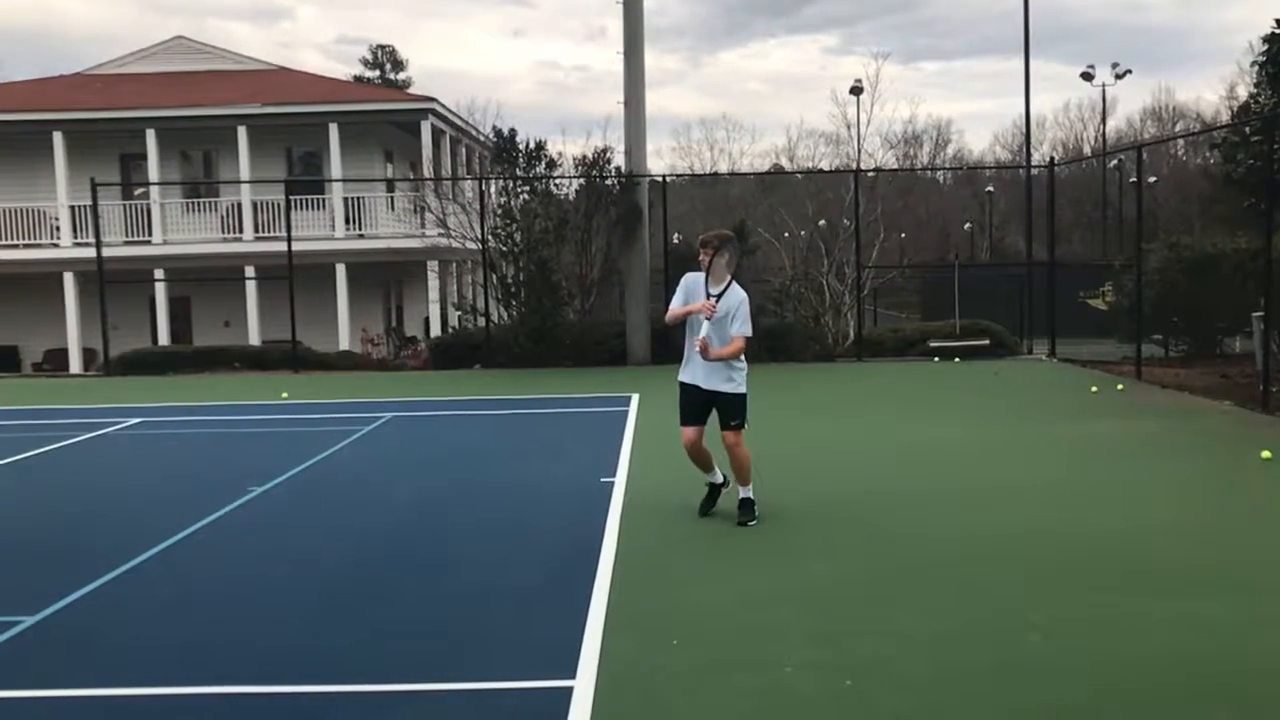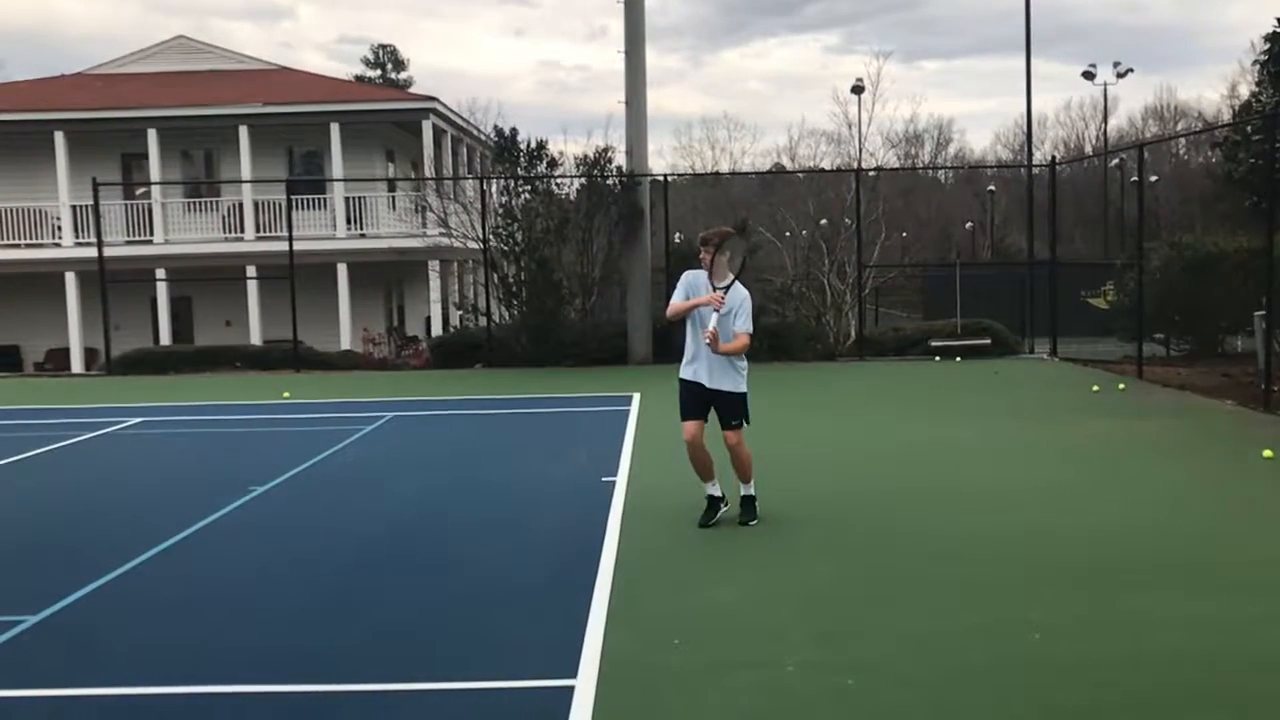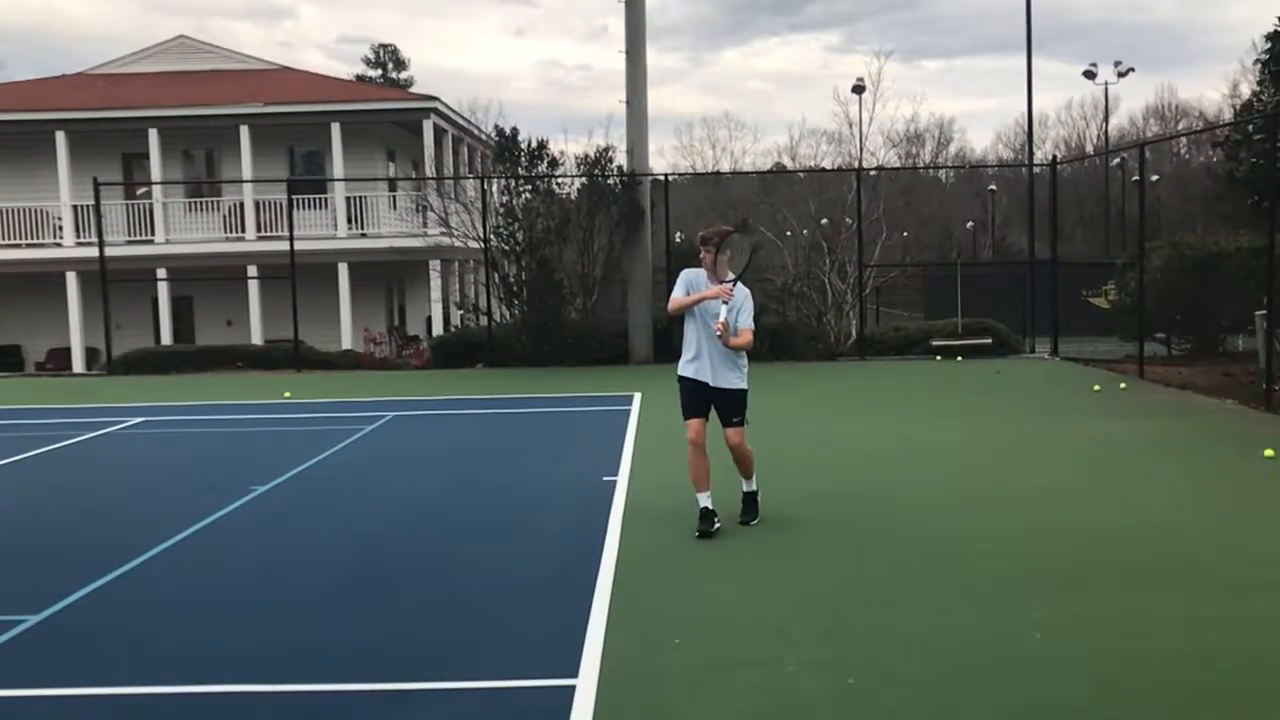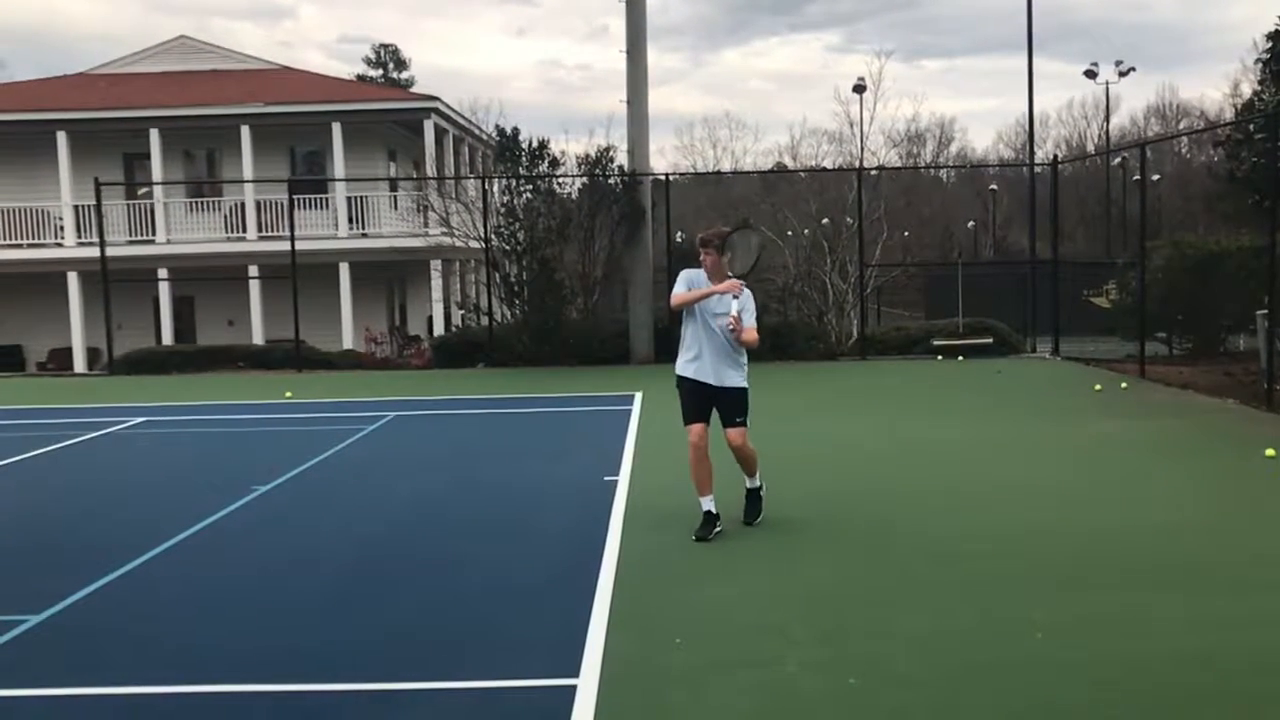
dt=0.4s
person 1, frame 1
left shoulder: (738, 297)
right shoulder: (690, 281)
left elbow: (739, 345)
right elbow: (669, 318)
left wrist: (712, 355)
right wrist: (693, 308)
left hip: (729, 382)
right hip: (693, 379)
left knee: (733, 441)
right knee: (690, 441)
left ankle: (747, 499)
right ankle: (716, 481)
person 1, frame 2
left shoulder: (740, 295)
right shoulder: (690, 279)
left elbow: (744, 343)
right elbow: (671, 313)
left wrist: (720, 348)
right wrist: (700, 300)
left hip: (729, 380)
right hip: (693, 375)
left knee: (734, 442)
right knee: (691, 437)
left ankle: (748, 497)
right ankle: (715, 497)
person 1, frame 3
left shoulder: (741, 293)
right shoulder: (690, 277)
left elbow: (748, 340)
right elbow: (673, 307)
left wrist: (729, 342)
right wrist: (707, 294)
left hip: (730, 378)
right hip: (693, 374)
left knee: (736, 441)
right knee: (695, 437)
left ankle: (750, 492)
right ankle: (706, 510)
person 1, frame 4
left shoulder: (743, 294)
right shoulder: (689, 277)
left elbow: (753, 339)
right elbow: (675, 302)
left wrist: (742, 336)
right wrist: (716, 288)
left hip: (730, 378)
right hip: (692, 375)
left knee: (737, 441)
right knee: (696, 441)
left ankle: (754, 487)
right ankle: (709, 514)
